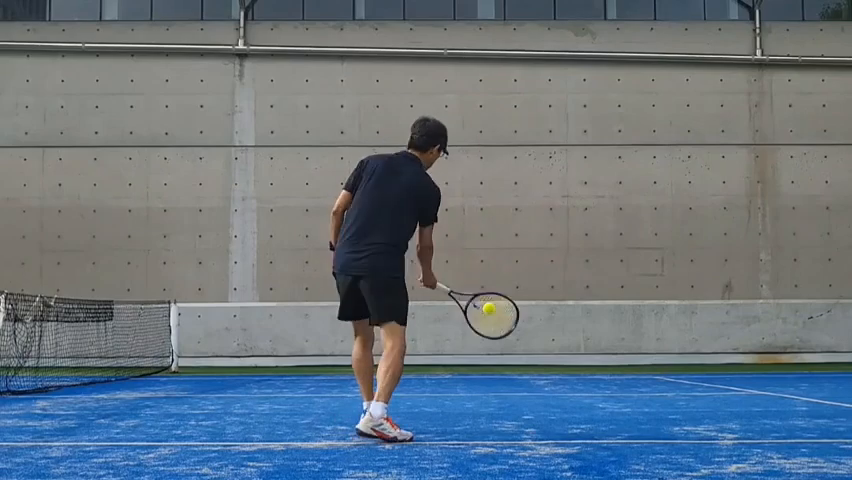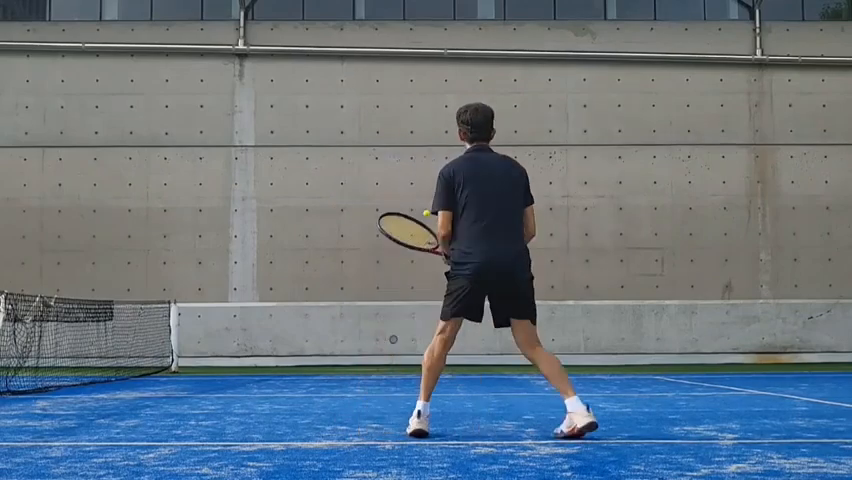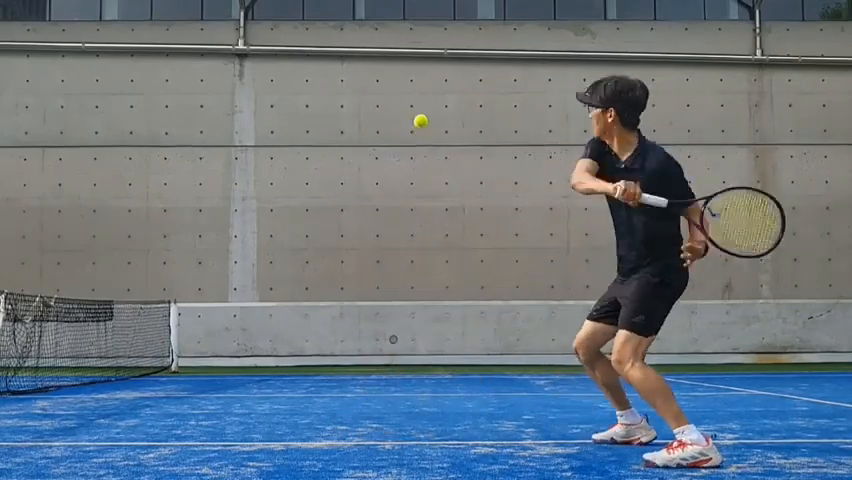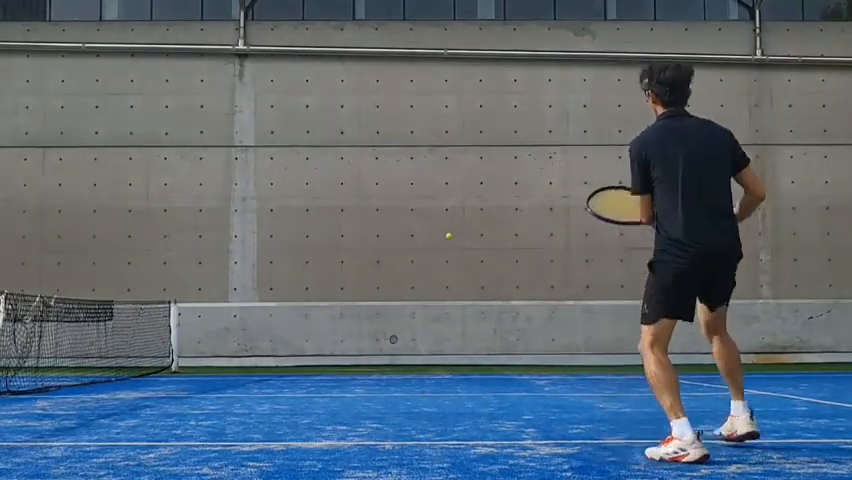
dt=1s
person 1, frame 1
left shoulder: (371, 163)
right shoulder: (429, 187)
left elbow: (337, 210)
right elbow: (425, 243)
left wrist: (336, 247)
right wrist: (428, 273)
left hip: (347, 263)
right hip: (385, 267)
left knee: (362, 337)
right knee: (394, 342)
left ankle: (370, 413)
right ankle: (378, 411)
person 1, frame 2
left shoulder: (452, 171)
right shoulder: (515, 168)
left elbow: (443, 232)
right elbow: (529, 228)
left wrist: (448, 254)
left hip: (472, 268)
right hip: (516, 266)
left knee: (443, 338)
right knee: (530, 345)
left ankle: (421, 414)
right ankle: (578, 410)
person 1, frame 3
left shoulder: (659, 166)
right shoulder: (601, 148)
left elbow: (696, 217)
right elbow: (580, 177)
left wrist: (699, 243)
right wrist: (612, 187)
left hip: (658, 276)
right hip: (631, 275)
left knee: (626, 360)
right knee: (584, 347)
left ankle: (697, 444)
right ankle: (631, 423)
person 1, frame 4
left shoulder: (644, 144)
right shoulder: (719, 133)
left elbow: (644, 210)
right elbow: (756, 193)
right wrist: (733, 220)
left hip: (676, 255)
right hip: (723, 249)
left knee: (651, 347)
right knee: (716, 329)
left ankle: (683, 438)
right ankle: (743, 415)
